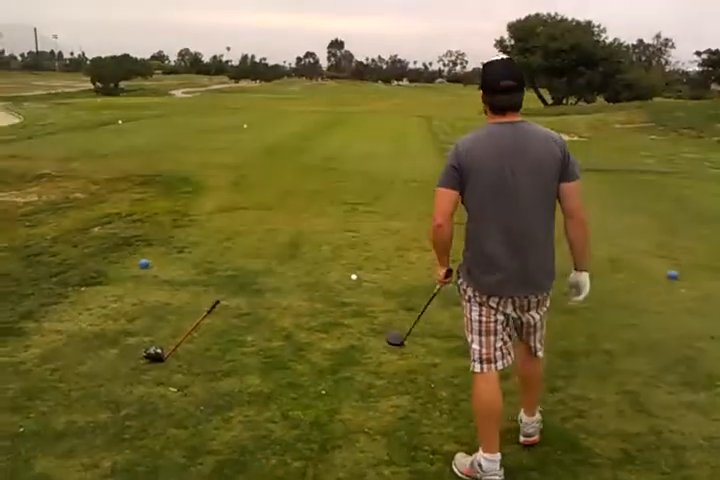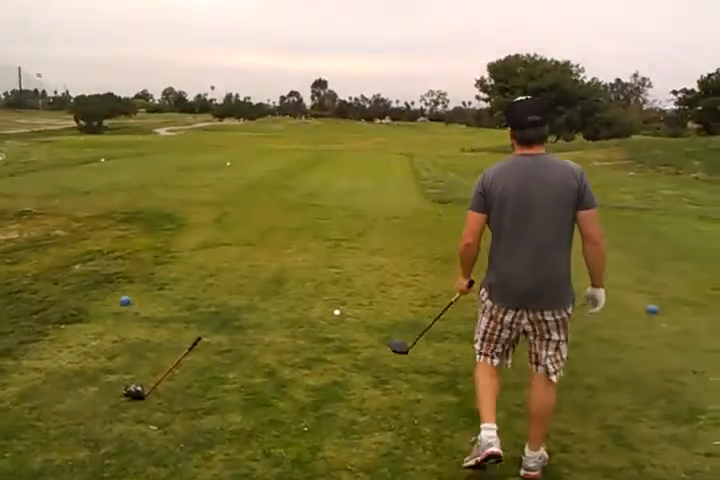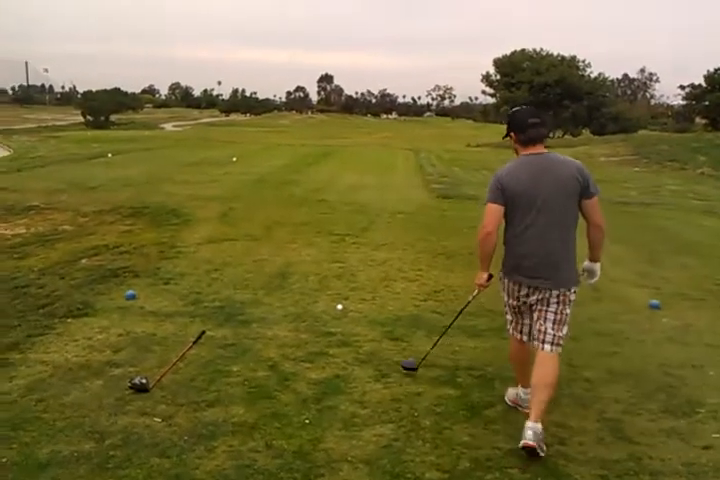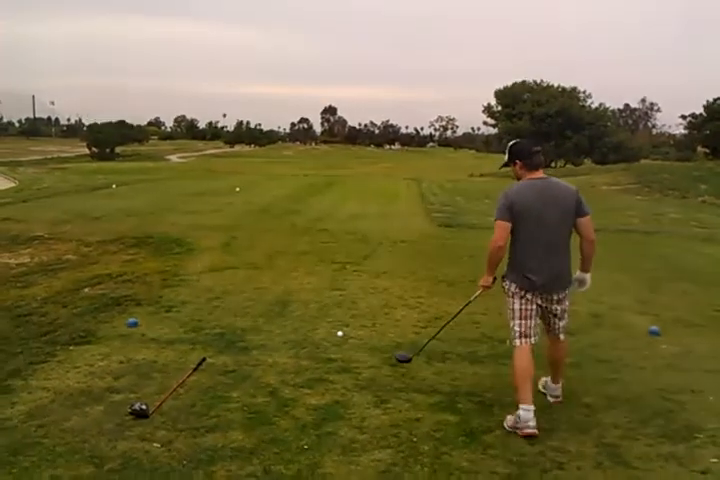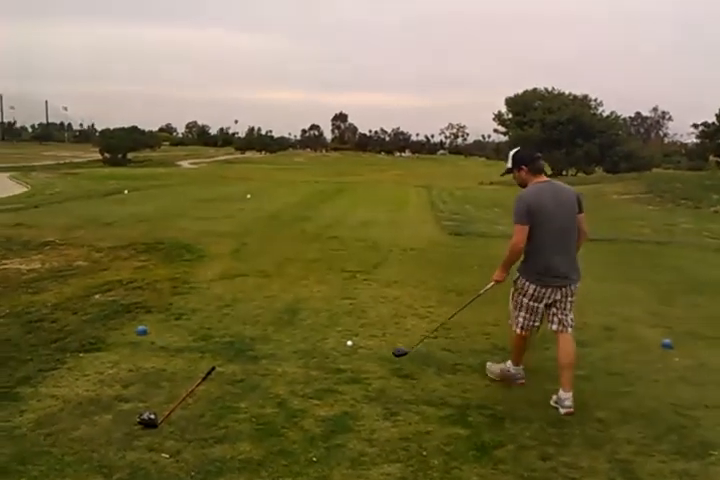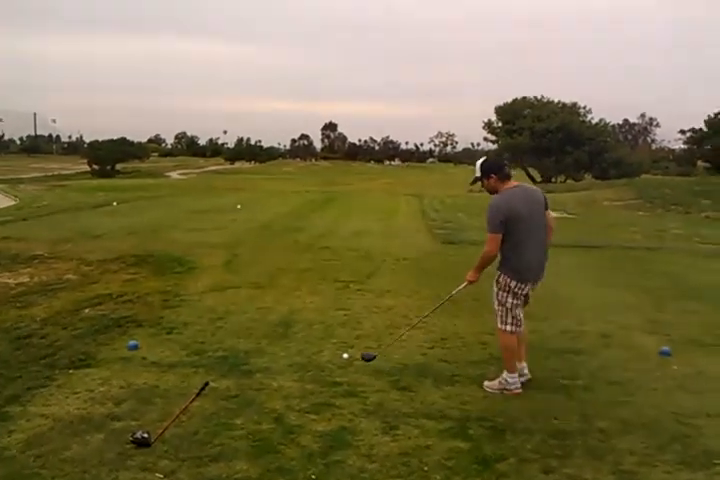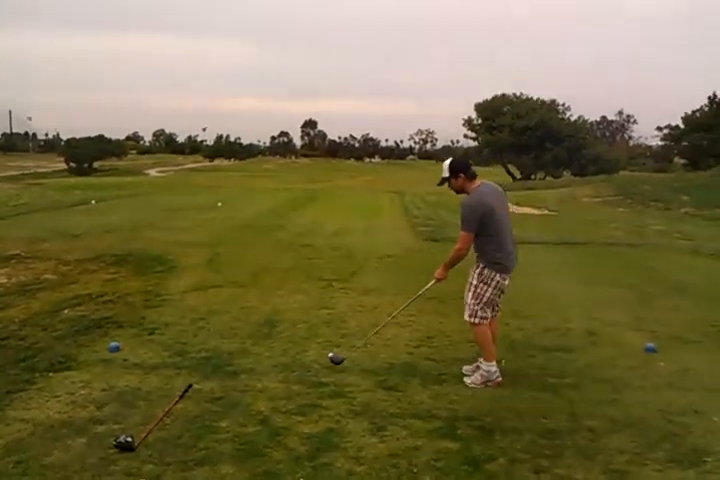
dt=0.5s
person 1, frame 1
left shoulder: (464, 150)
right shoulder: (554, 145)
left elbow: (441, 221)
right elbow: (576, 215)
left wrist: (443, 263)
right wrist: (580, 268)
left hip: (482, 279)
right hip: (536, 277)
left knee: (486, 368)
right knee: (531, 350)
right ankle: (530, 422)
person 1, frame 2
left shoulder: (491, 177)
right shoulder: (572, 175)
left elbow: (469, 239)
right elbow: (593, 238)
left wrist: (464, 275)
right wrist: (597, 285)
left hip: (500, 293)
right hip: (553, 297)
left knee: (487, 361)
right knee: (545, 376)
left ankle: (488, 435)
person 1, frame 3
left shoulder: (505, 175)
right shoulder: (575, 170)
left elbow: (488, 230)
right elbow: (597, 223)
left wrist: (483, 270)
right wrist: (594, 260)
left hip: (516, 274)
right hip: (559, 278)
left knee: (519, 336)
right knee: (548, 350)
left ankle: (524, 393)
right ankle: (533, 426)
person 1, frame 4
left shoulder: (511, 195)
right shoulder: (570, 192)
left elbow: (499, 243)
right elbow: (589, 238)
left wrist: (489, 274)
right wrist: (584, 271)
left hip: (521, 283)
right hip: (558, 283)
left knee: (522, 344)
right knee: (557, 336)
left ankle: (526, 415)
right ankle: (555, 387)
person 1, frame 5
left shoulder: (526, 198)
right shoulder: (571, 193)
left elbow: (518, 244)
right elbow: (582, 232)
left wrist: (503, 270)
left hip: (535, 277)
right hip: (568, 277)
left knee: (522, 328)
right knee: (564, 332)
left ankle: (514, 370)
right ankle: (566, 396)
person 1, frame 6
left shoulder: (498, 205)
right shoulder: (536, 193)
left elbow: (492, 250)
right elbow: (549, 227)
left wrist: (476, 271)
left hip: (513, 273)
right hip: (535, 270)
left knee: (507, 326)
right knee: (515, 320)
left ankle: (511, 380)
right ankle: (521, 367)
person 1, frame 7
left shoulder: (471, 204)
right shoulder: (494, 188)
left elbow: (462, 247)
left wrist: (445, 268)
left hip: (491, 266)
right hip: (503, 260)
left knee: (475, 317)
right knee: (488, 315)
left ankle: (490, 370)
right ankle: (487, 362)
